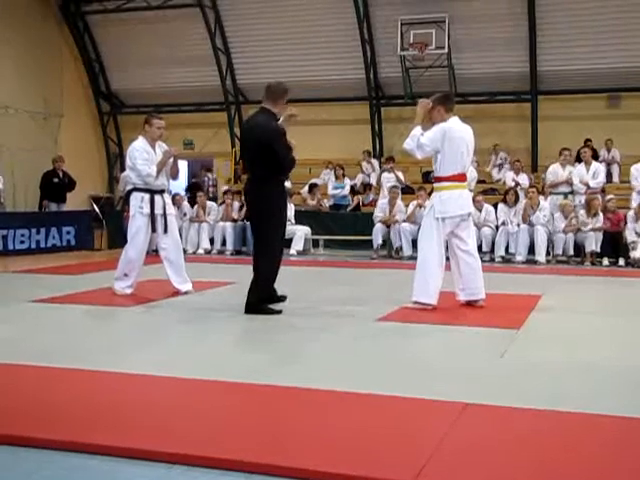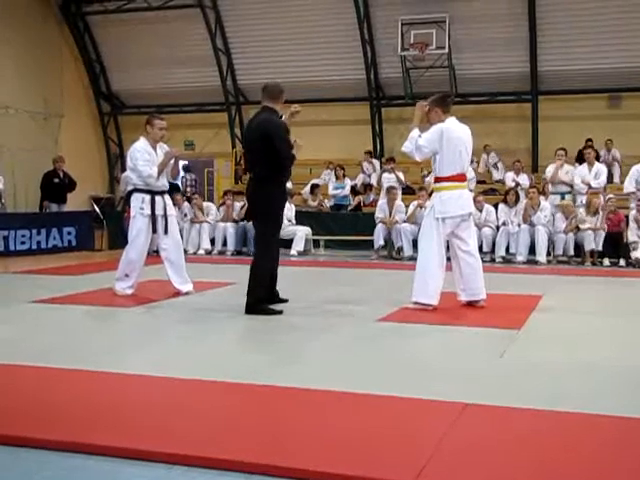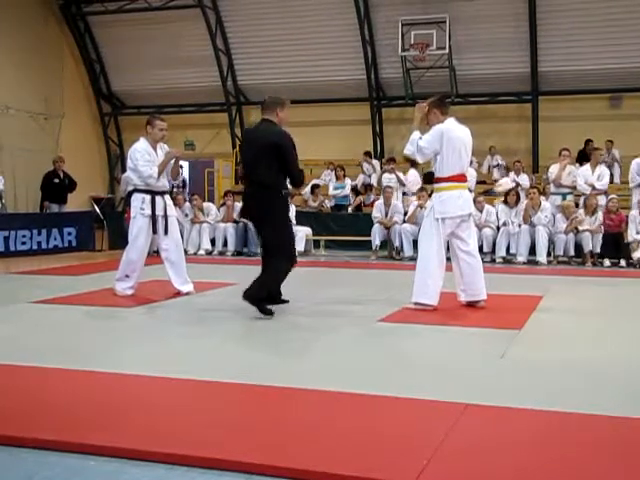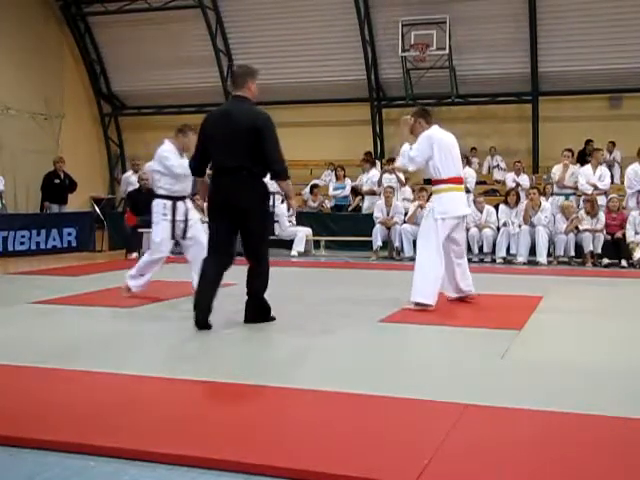
dt=0.7s
person 1, frame 1
left shoulder: (250, 122)
right shoulder: (272, 128)
right elbow: (287, 164)
left wrist: (282, 120)
right wrist: (290, 151)
left hip: (255, 188)
right hip: (269, 191)
left knee: (263, 244)
right knee: (271, 247)
left ankle: (266, 292)
right ankle: (255, 301)
person 1, frame 2
left shoulder: (255, 122)
right shoulder: (274, 124)
right elbow: (285, 159)
right wrist: (293, 152)
left hip: (258, 187)
right hip: (269, 189)
left knee: (269, 242)
right knee: (266, 245)
left ankle: (268, 292)
right ankle: (255, 301)
person 1, frame 3
left shoulder: (248, 135)
right shoulder: (281, 136)
right elbow: (295, 174)
right wrist: (297, 182)
left hip: (251, 198)
right hip: (271, 199)
left knee: (271, 248)
right knee: (285, 255)
left ankle: (271, 292)
right ankle: (258, 292)
person 1, frame 4
left shoulder: (212, 118)
right shoulder: (259, 118)
left elbow: (198, 162)
right elbow: (275, 163)
left wrist: (204, 186)
right wrist: (290, 196)
left hip: (220, 190)
right hip: (250, 189)
left knee: (217, 252)
right knee: (257, 253)
left ankle: (202, 311)
right ankle: (256, 310)
person 2, frame 1
left shoulder: (443, 130)
right shoulder: (466, 130)
left elbow: (414, 147)
left wrist: (419, 117)
right wrist: (424, 119)
left hip: (445, 198)
right hip: (461, 195)
left knee: (430, 247)
right knee: (465, 247)
left ankle: (425, 297)
right ankle: (474, 295)
person 2, frame 2
left shoulder: (441, 130)
right shoulder: (464, 130)
left elbow: (414, 150)
left wrist: (417, 121)
right wrist: (423, 123)
left hip: (445, 198)
right hip: (462, 196)
left knee: (431, 247)
right knee: (466, 247)
left ankle: (426, 298)
right ankle: (475, 295)
person 2, frame 3
left shoulder: (441, 130)
right shoulder: (463, 130)
left elbow: (417, 151)
left wrist: (416, 122)
right wrist: (422, 122)
left hip: (445, 198)
right hip: (462, 196)
left knee: (431, 248)
right knee: (466, 247)
left ankle: (425, 299)
right ankle: (475, 295)
person 2, frame 4
left shoulder: (429, 136)
right shoulder: (448, 136)
left elbow: (410, 162)
left wrist: (405, 135)
left hip: (444, 199)
right hip: (457, 198)
left knee: (429, 247)
right knee: (454, 247)
left ankle: (424, 299)
right ankle: (463, 290)
person 3, frame 1
left shoulder: (162, 147)
right shoulder: (136, 148)
left elbow: (173, 176)
right elbow: (148, 176)
left wrist: (174, 159)
right wrist: (164, 159)
left hip: (162, 200)
right hip: (142, 201)
left knee: (173, 243)
right knee: (136, 245)
left ankle: (182, 283)
right ankle: (122, 284)
person 3, frame 2
left shoulder: (163, 148)
right shoulder: (138, 149)
left elbow: (173, 177)
right elbow: (150, 177)
left wrist: (176, 161)
right wrist: (166, 160)
left hip: (163, 200)
right hip: (143, 201)
left knee: (173, 243)
right knee: (137, 246)
left ankle: (183, 284)
right ankle: (123, 285)
person 3, frame 3
left shoulder: (164, 149)
right shoulder: (138, 149)
left elbow: (172, 177)
right elbow: (150, 177)
left wrist: (176, 161)
right wrist: (167, 160)
left hip: (163, 201)
right hip: (143, 202)
left knee: (174, 244)
right knee: (137, 246)
left ankle: (183, 284)
right ankle: (123, 285)
person 3, frame 4
left shoulder: (184, 153)
right shoulder: (165, 152)
right elbow: (182, 171)
right wrist: (191, 150)
left hip: (184, 205)
right hip: (165, 207)
left knee: (198, 243)
right knee: (160, 249)
right ankle: (133, 281)
